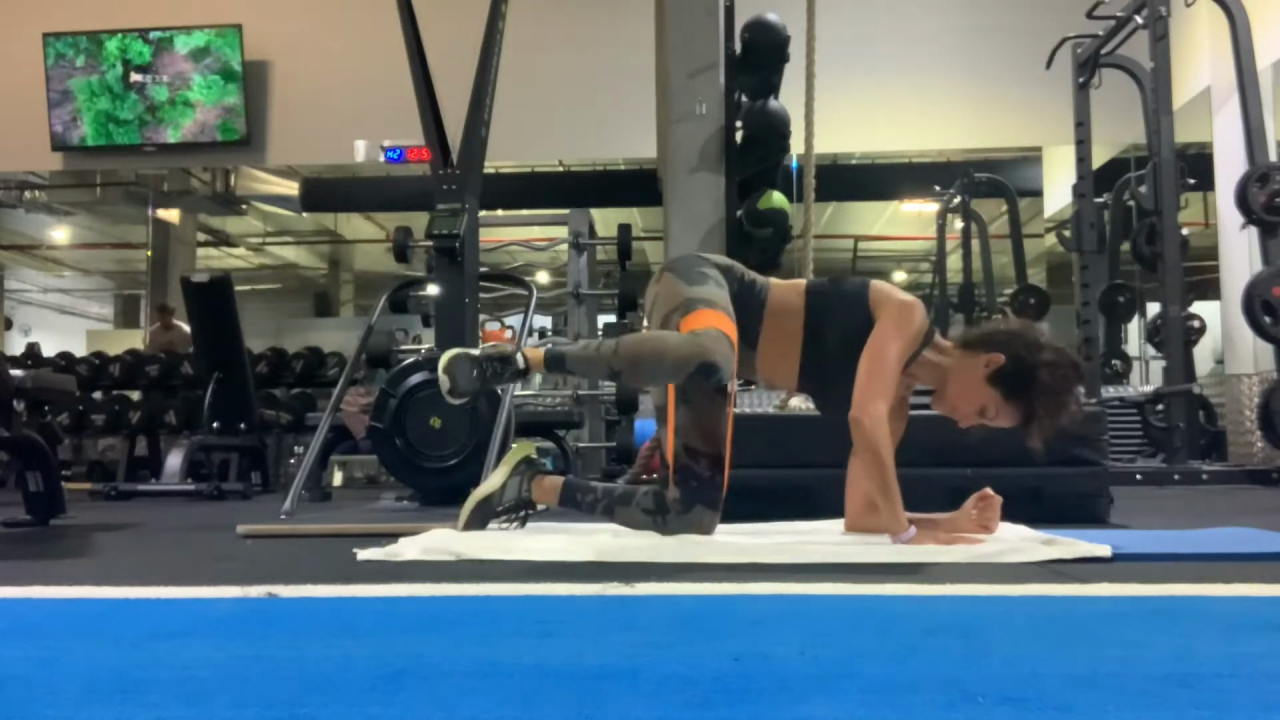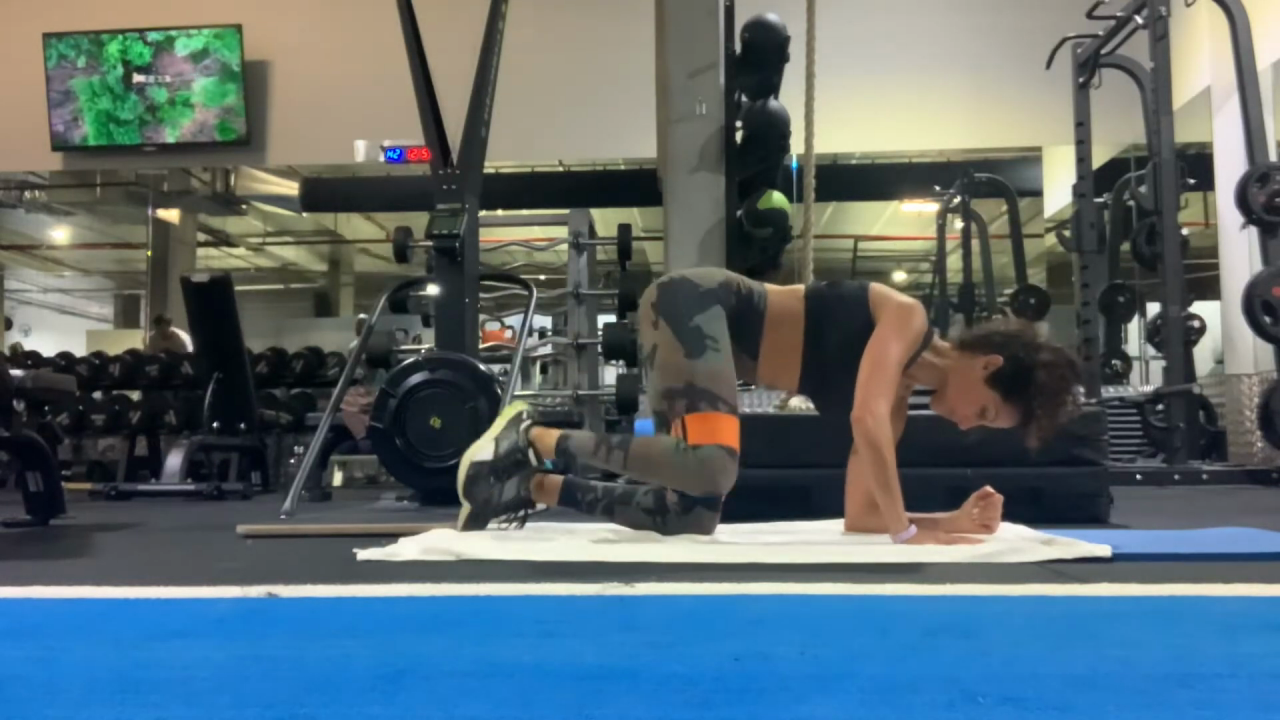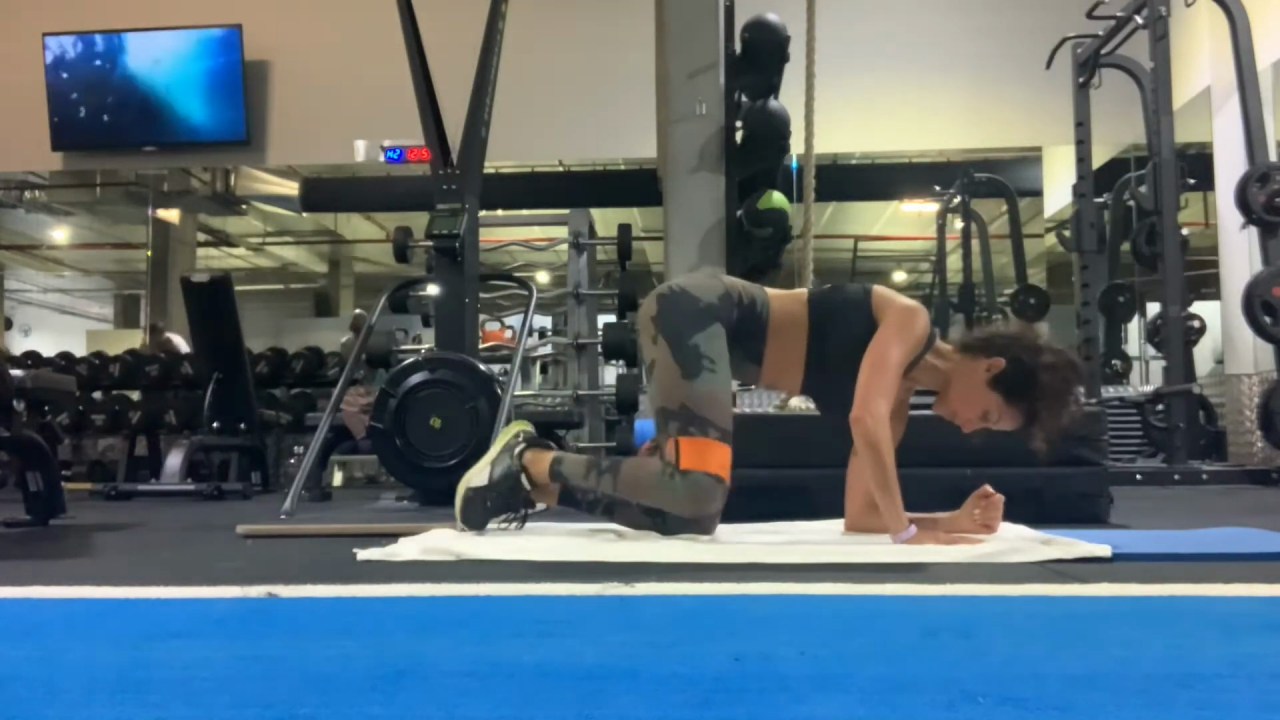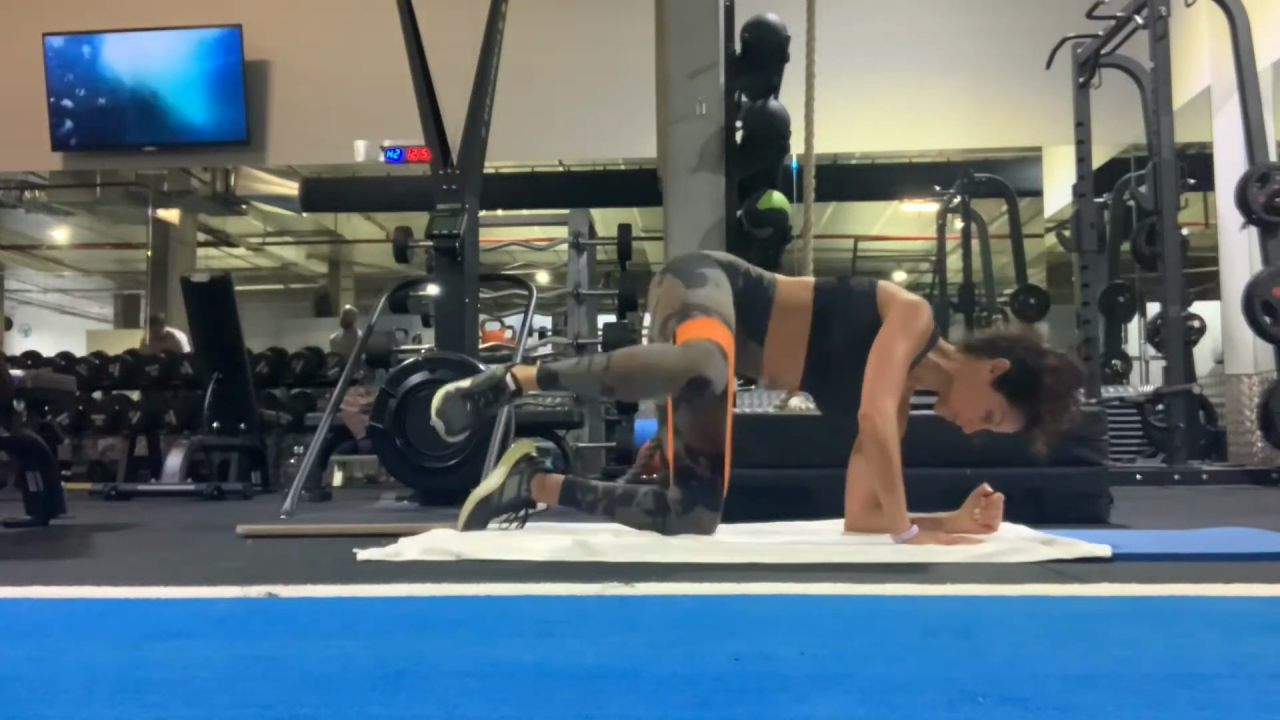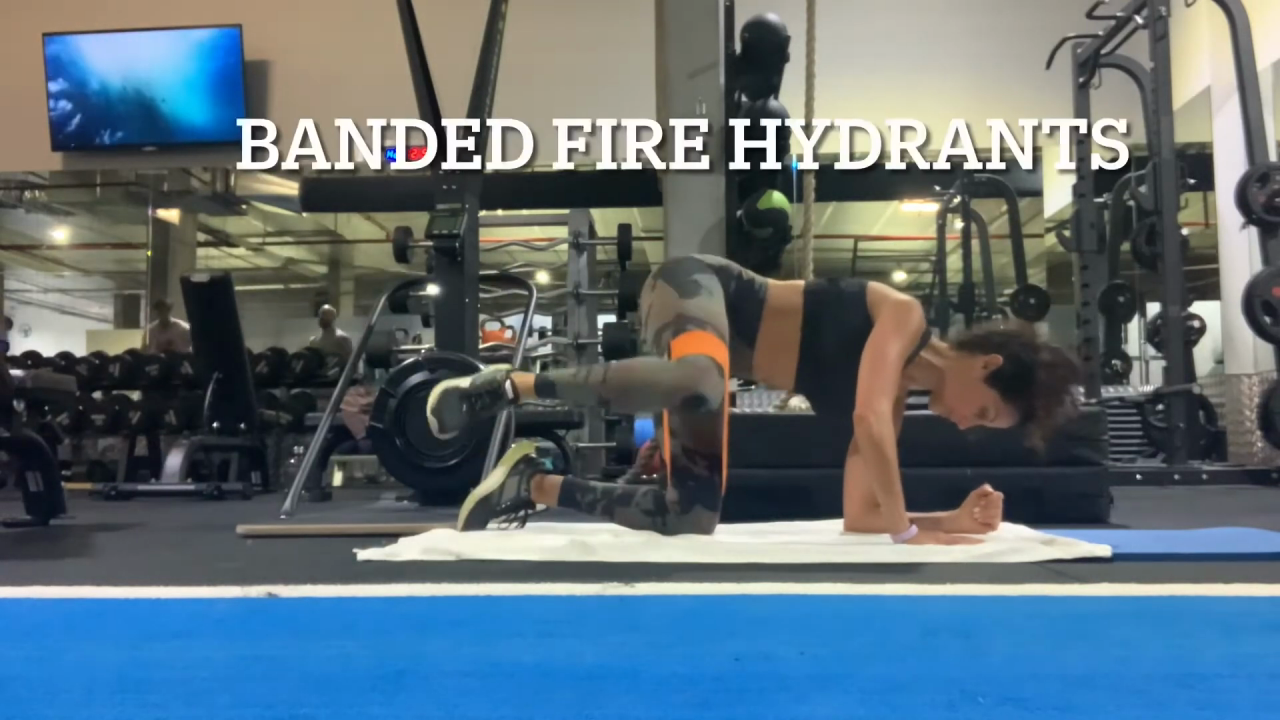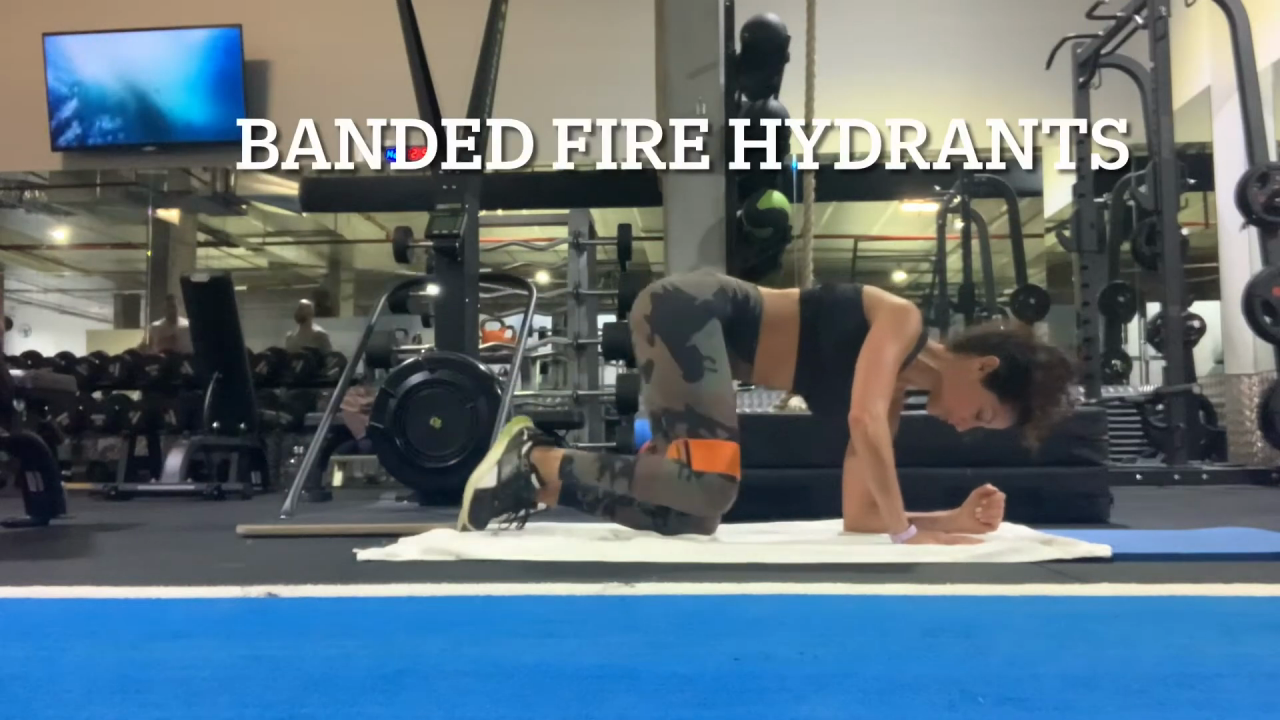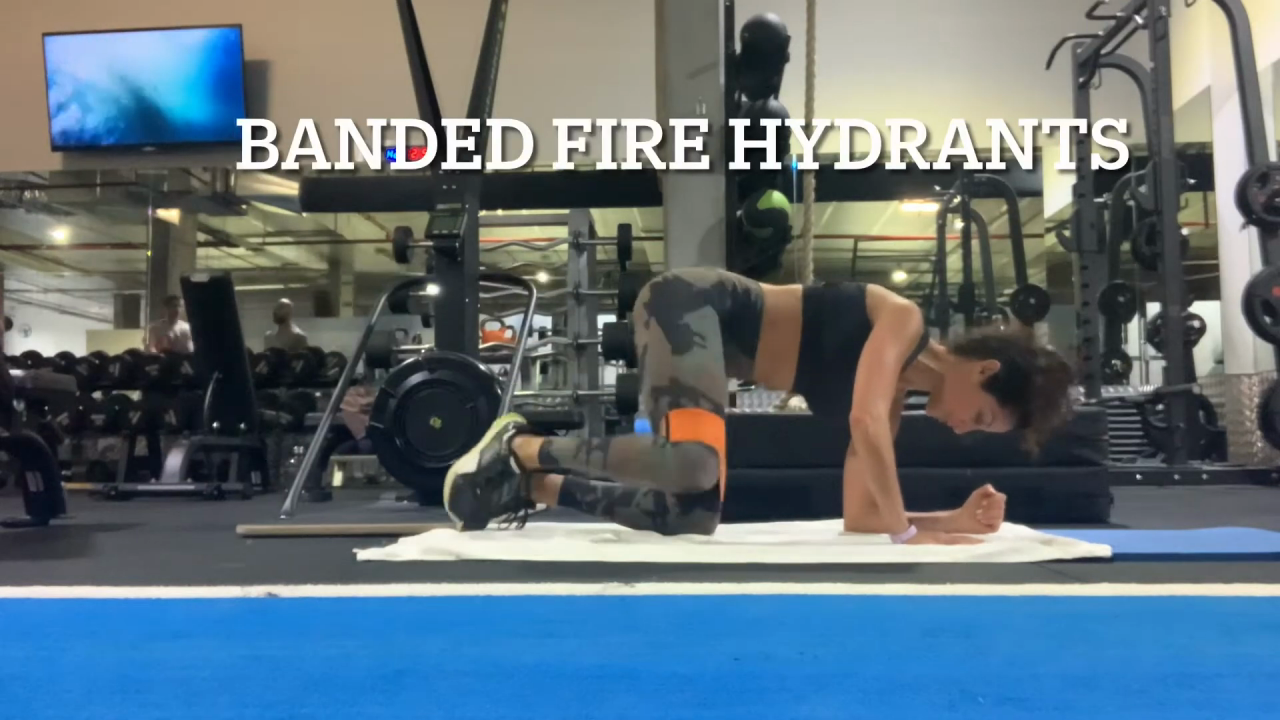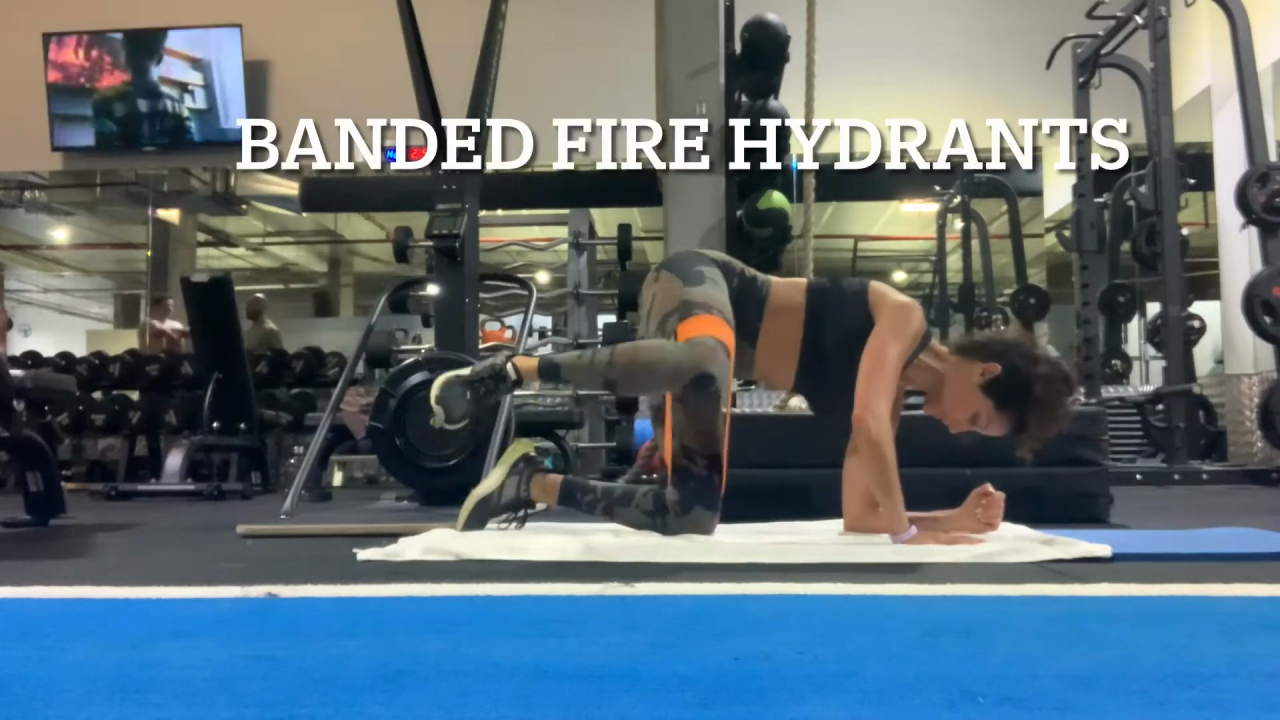
dt=0.3s
person 1, frame 1
left shoulder: (901, 392)
right shoulder: (906, 315)
left elbow: (858, 514)
right elbow: (865, 417)
left wrist: (949, 520)
right wrist: (904, 528)
left hip: (715, 341)
right hip: (699, 281)
left knee: (692, 515)
right knee: (706, 370)
left ankle: (530, 482)
right ankle: (517, 359)
person 1, frame 2
left shoulder: (899, 396)
right shoulder: (907, 317)
left elbow: (859, 515)
right elbow: (864, 418)
left wrist: (947, 521)
right wrist: (904, 529)
left hip: (714, 334)
right hip: (695, 304)
left knee: (693, 516)
right knee: (711, 464)
left ankle: (535, 484)
right ankle: (530, 441)
person 1, frame 3
left shoulder: (900, 397)
right shoulder: (909, 321)
left elbow: (858, 515)
right elbow: (865, 419)
left wrist: (952, 521)
right wrist: (904, 529)
left hip: (713, 343)
right hip: (697, 310)
left knee: (692, 519)
right knee: (698, 491)
left ankle: (538, 482)
right ankle: (527, 456)
person 1, frame 4
left shoulder: (902, 393)
right shoulder: (913, 315)
left elbow: (859, 516)
right elbow: (874, 415)
left wrist: (950, 521)
right wrist: (905, 529)
left hip: (714, 353)
right hip: (705, 278)
left knee: (692, 517)
right knee: (702, 373)
left ankle: (533, 481)
right ankle: (511, 379)
person 1, frame 5
left shoulder: (899, 391)
right shoulder: (903, 315)
left elbow: (858, 516)
right elbow: (868, 418)
left wrist: (951, 519)
right wrist: (905, 529)
left hip: (706, 353)
right hip: (696, 283)
left knee: (692, 517)
right knee: (697, 395)
left ankle: (532, 482)
right ankle: (511, 384)
person 1, frame 6
left shoulder: (894, 394)
right shoulder: (902, 320)
left elbow: (858, 516)
right elbow: (862, 419)
left wrist: (950, 520)
right wrist: (905, 530)
left hip: (708, 339)
right hip: (690, 310)
left knee: (695, 517)
right knee: (712, 487)
left ankle: (542, 485)
right ankle: (534, 457)
person 1, frame 7
left shoulder: (896, 393)
right shoulder: (903, 320)
left elbow: (858, 516)
right elbow: (864, 420)
left wrist: (953, 519)
right wrist: (905, 529)
left hip: (709, 345)
right hip: (690, 301)
left knee: (692, 518)
right knee: (694, 465)
left ankle: (533, 483)
right ankle: (520, 445)
person 1, frame 8
left shoulder: (895, 392)
right shoulder: (905, 317)
left elbow: (859, 516)
right elbow: (867, 418)
left wrist: (950, 519)
right wrist: (903, 528)
left hip: (702, 348)
right hip: (696, 277)
left knee: (692, 517)
right knee: (705, 372)
left ankle: (532, 483)
right ankle: (508, 370)
